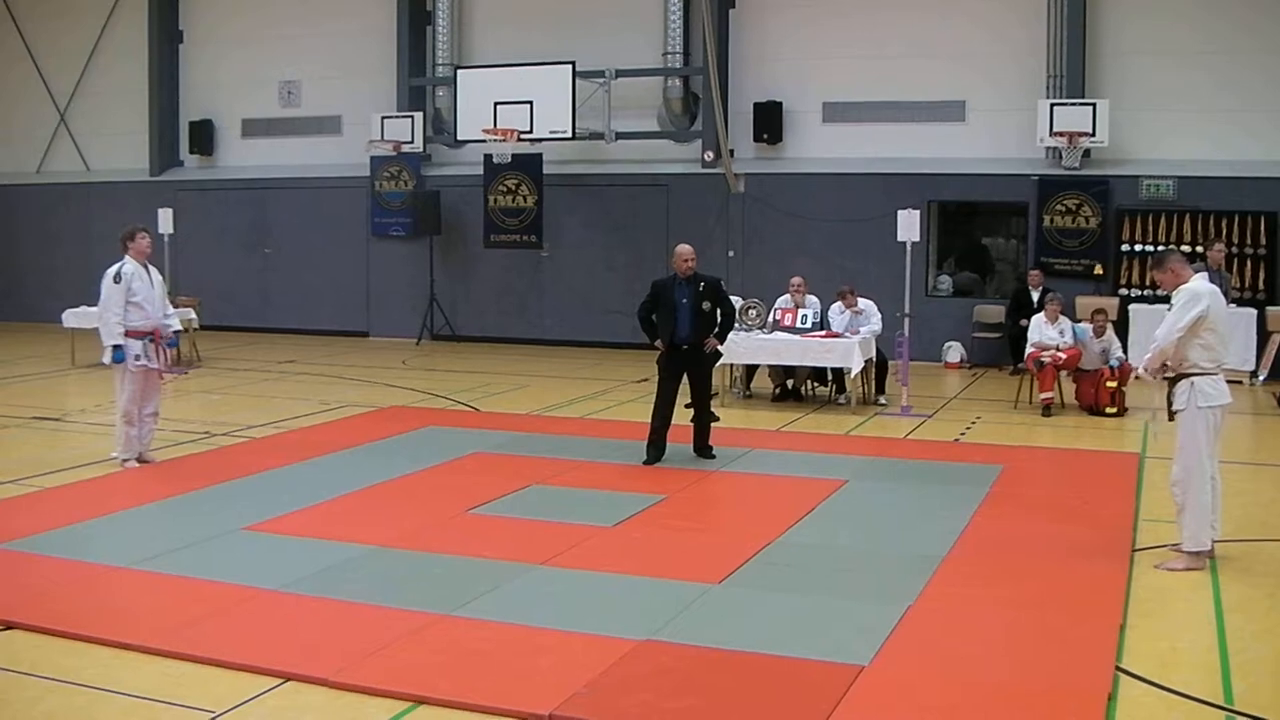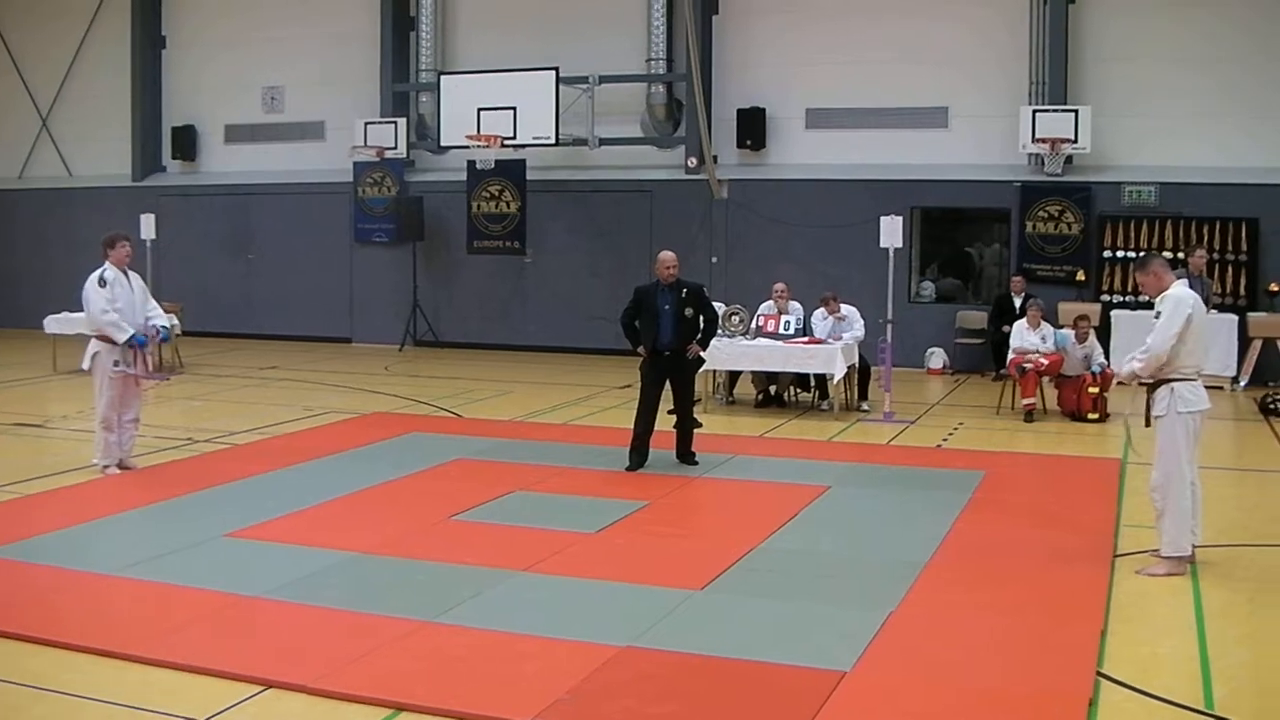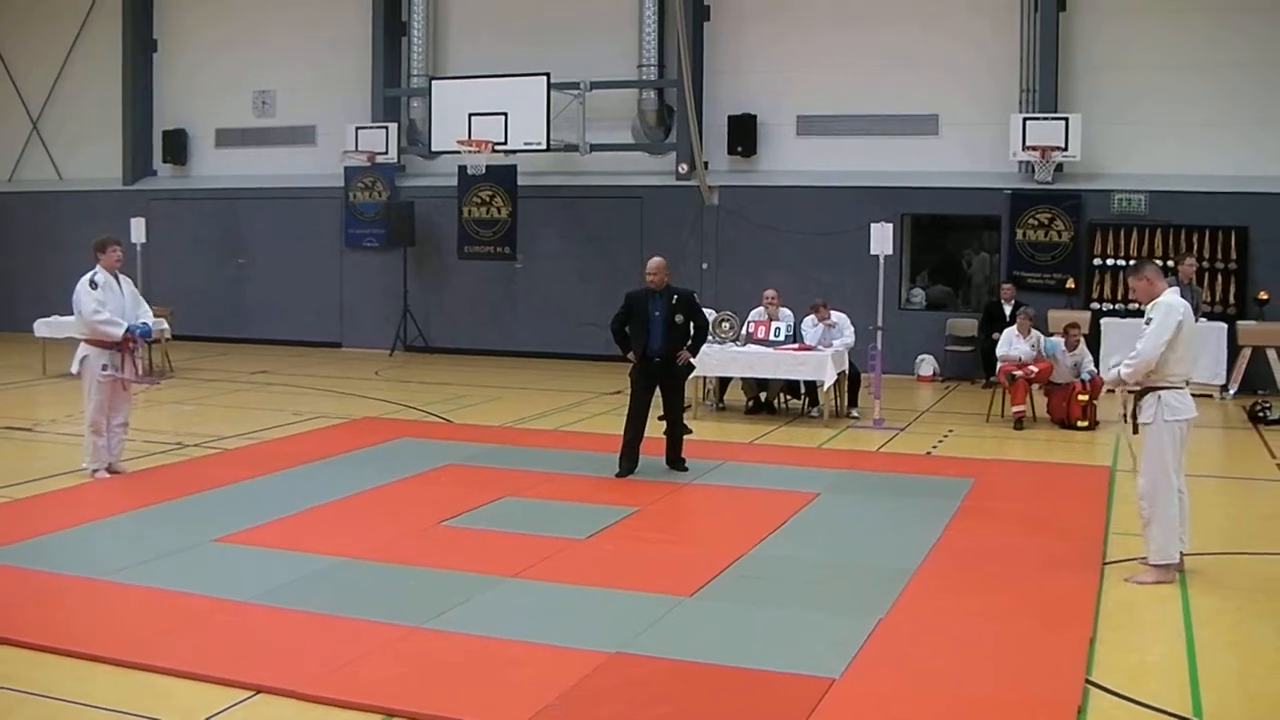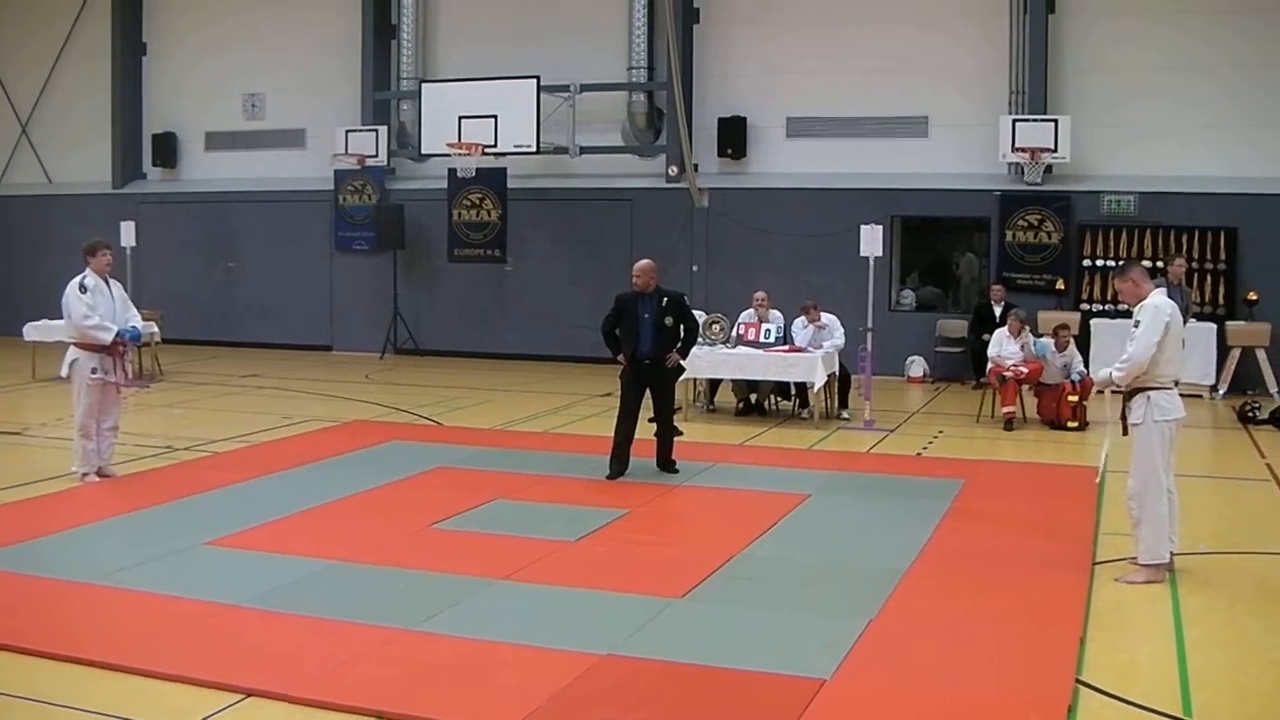
dt=0.3s
person 1, frame 1
left shoulder: (1191, 293)
right shoulder: (1208, 291)
left elbow: (1166, 337)
left wrist: (1150, 364)
right wrist: (1171, 362)
left hip: (1197, 391)
right hip: (1208, 387)
left knee: (1189, 471)
right knee: (1204, 468)
left ankle: (1195, 551)
right ankle: (1203, 539)
person 1, frame 2
left shoulder: (1174, 299)
right shoulder: (1187, 297)
left elbow: (1158, 349)
left wrist: (1132, 370)
right wrist: (1141, 359)
left hip: (1176, 397)
right hip: (1184, 393)
left knee: (1169, 477)
right knee: (1183, 473)
left ankle: (1175, 557)
right ankle: (1183, 544)
person 1, frame 3
left shoulder: (1166, 307)
right shoulder: (1175, 305)
left elbow: (1146, 355)
left wrist: (1118, 374)
right wrist: (1129, 369)
left hip: (1163, 405)
right hip: (1171, 402)
left knee: (1156, 485)
right knee: (1170, 481)
left ankle: (1163, 565)
right ankle: (1172, 552)
person 1, frame 4
left shoulder: (1153, 308)
right shoulder: (1163, 306)
left elbow: (1138, 357)
left wrist: (1109, 377)
right wrist: (1119, 377)
left hip: (1153, 405)
right hip: (1159, 401)
left knee: (1146, 485)
right knee: (1160, 482)
left ankle: (1154, 564)
right ankle: (1162, 552)
person 2, frame 1
left shoulder: (153, 273)
right shoulder: (119, 273)
left elbow: (163, 306)
right elbow: (110, 312)
left wrist: (171, 330)
right wrist: (116, 345)
left hip: (151, 345)
right hip: (130, 345)
left knee: (150, 403)
right knee: (129, 404)
left ankle: (142, 450)
right ankle: (127, 454)
person 2, frame 2
left shoulder: (134, 279)
right shoulder: (100, 279)
left elbow: (150, 307)
right elbow: (102, 315)
left wrist: (161, 326)
right wrist: (130, 335)
left hip: (131, 352)
right hip: (108, 351)
left knee: (130, 408)
right knee: (108, 409)
left ankle: (123, 456)
right ankle: (107, 460)
person 2, frame 3
left shoulder: (126, 282)
right shoulder: (90, 282)
left elbow: (142, 310)
right elbow: (94, 317)
left wrist: (143, 326)
right wrist: (126, 329)
left hip: (121, 355)
right hip: (97, 355)
left knee: (120, 412)
right knee: (97, 413)
left ankle: (113, 459)
right ankle: (97, 464)
person 2, frame 4
left shoulder: (115, 286)
right shoulder: (80, 285)
left elbow: (131, 314)
right elbow: (84, 321)
left wrist: (132, 330)
right wrist: (116, 333)
left hip: (111, 358)
right hip: (87, 358)
left knee: (110, 415)
right knee: (87, 416)
left ankle: (103, 463)
right ankle: (86, 468)
person 3, frame 1
left shoulder: (711, 284)
right shoulder: (660, 286)
left elbow: (729, 312)
right elbow: (643, 313)
left wrist: (719, 337)
right wrist: (655, 338)
left hip: (700, 352)
right hip: (671, 352)
left knee: (702, 403)
right knee: (663, 404)
left ankle: (702, 446)
right ankle: (655, 450)
person 3, frame 2
left shoulder: (694, 291)
right shoulder: (643, 293)
left elbow: (712, 318)
right elbow: (626, 319)
left wrist: (701, 344)
right wrist: (638, 344)
left hip: (683, 358)
right hip: (654, 359)
left knee: (685, 409)
right knee: (646, 409)
left ankle: (685, 453)
right ankle: (638, 456)
person 3, frame 3
left shoulder: (684, 297)
right shoulder: (634, 298)
left elbow: (702, 325)
right elbow: (616, 325)
left wrist: (692, 350)
right wrist: (627, 350)
left hip: (673, 365)
right hip: (644, 365)
left knee: (675, 416)
right knee: (636, 415)
left ankle: (675, 459)
right ankle: (628, 462)
person 3, frame 4
left shoulder: (674, 300)
right shoulder: (624, 300)
left elbow: (692, 327)
right elbow: (607, 327)
left wrist: (681, 352)
right wrist: (617, 352)
left hip: (663, 367)
right hip: (634, 367)
left knee: (665, 417)
right knee: (626, 417)
left ankle: (665, 461)
right ankle: (618, 464)
